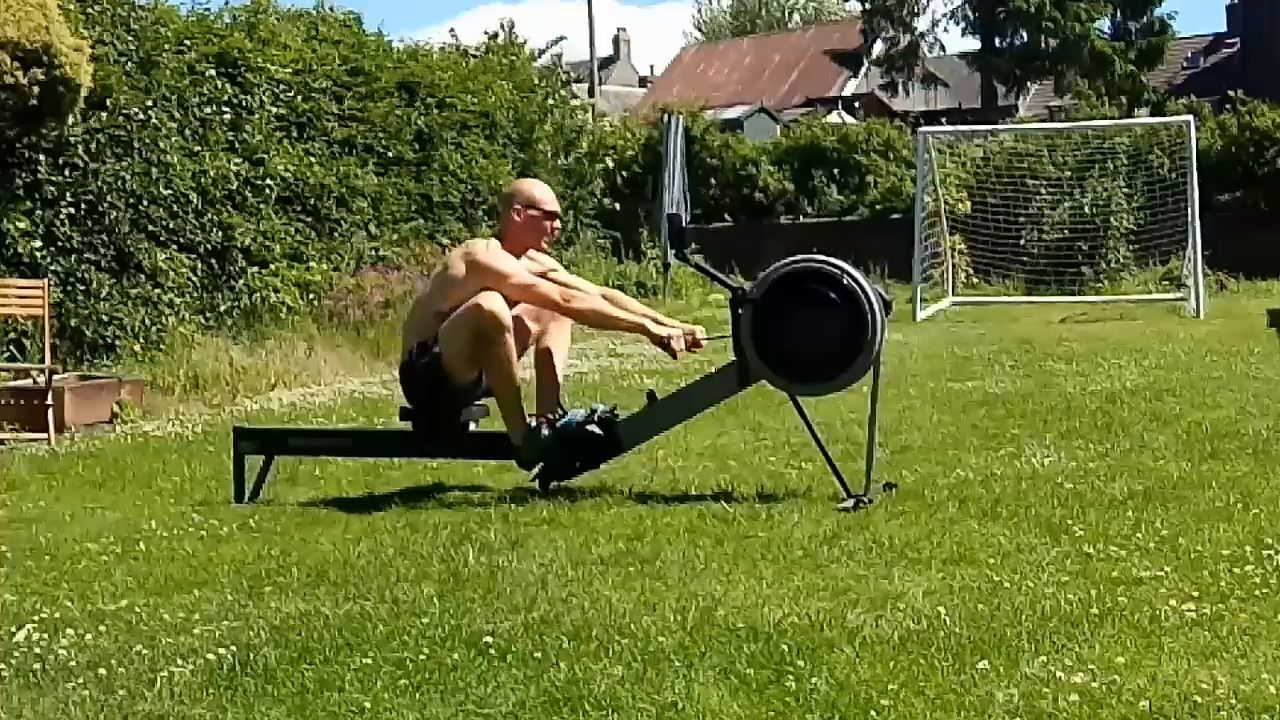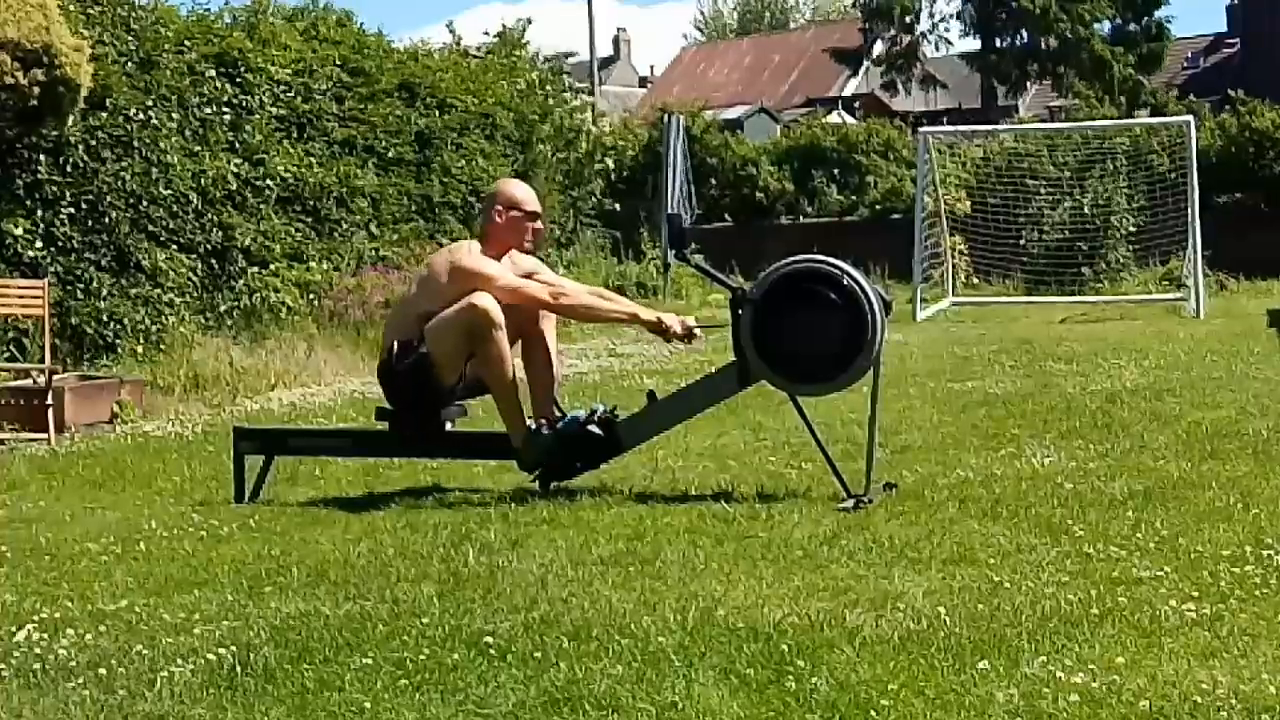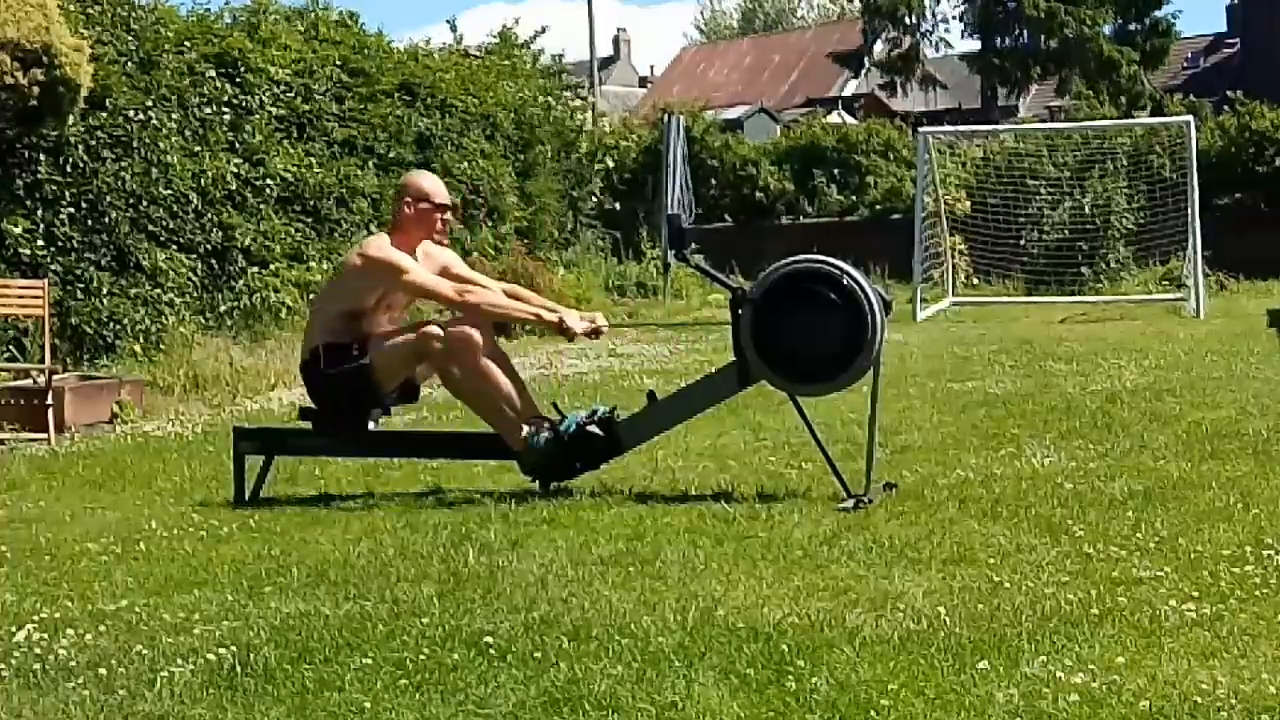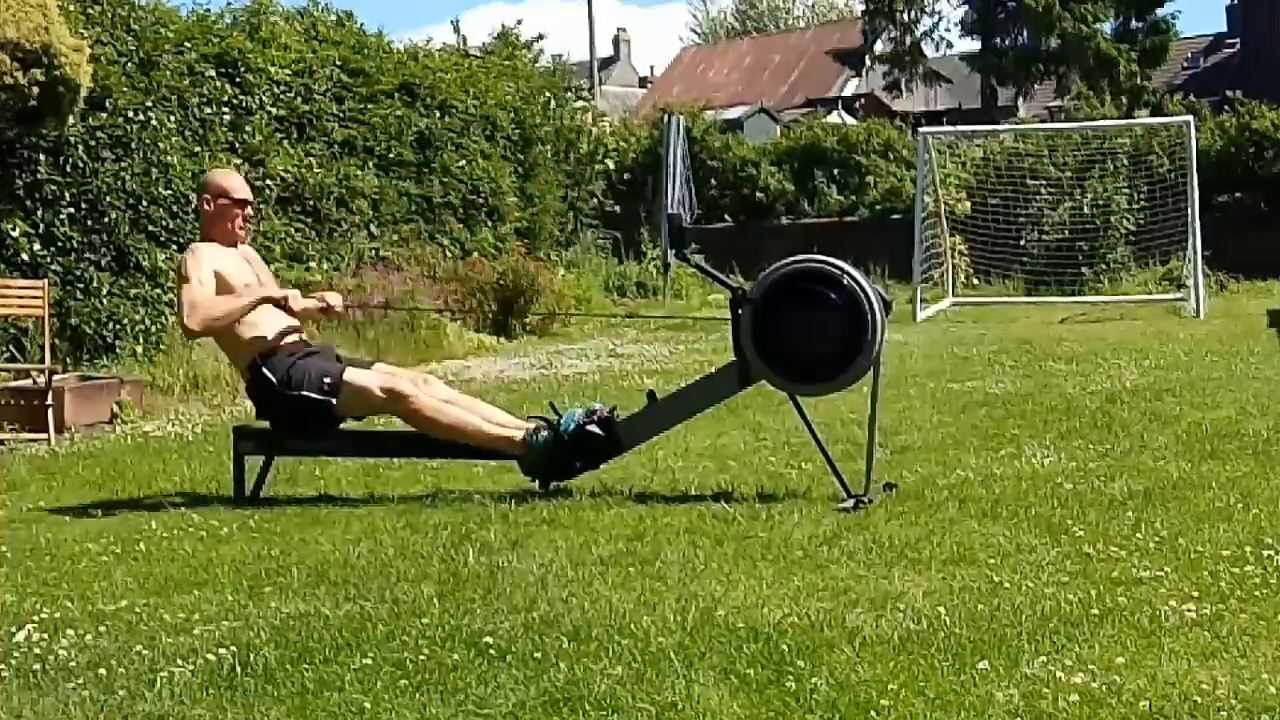
dt=0.7s
person 1, frame 1
left shoulder: (533, 261)
right shoulder: (482, 257)
left elbow: (601, 295)
right elbow: (568, 301)
left wrist: (672, 325)
right wrist: (647, 329)
left hip: (466, 375)
right hip: (427, 378)
left knee: (553, 310)
right knee: (489, 306)
left ankle: (546, 423)
right ankle: (523, 440)
person 1, frame 2
left shoulder: (516, 263)
right shoulder: (467, 262)
left elbow: (588, 292)
right elbow: (558, 300)
left wrist: (659, 316)
right wrist: (641, 317)
left hip: (448, 373)
right hip: (407, 377)
left knee: (538, 312)
right knee: (482, 306)
left ankle: (545, 425)
right ankle: (526, 441)
person 1, frame 3
left shoulder: (432, 254)
right shoulder: (378, 255)
left elbow: (500, 289)
right elbow: (461, 297)
left wrist: (568, 313)
right wrist: (547, 318)
left hip: (373, 369)
right hip: (330, 374)
left knee: (472, 334)
right knee: (434, 337)
left ankle: (540, 427)
right ankle: (527, 443)
person 1, frame 4
left shoulder: (247, 254)
right shoulder: (201, 258)
right elbow: (193, 322)
left wrist: (313, 304)
right wrist: (266, 296)
left hip: (312, 358)
right hip: (280, 375)
left knee: (424, 382)
right knee: (397, 393)
left ankle: (538, 431)
right ankle: (526, 446)
